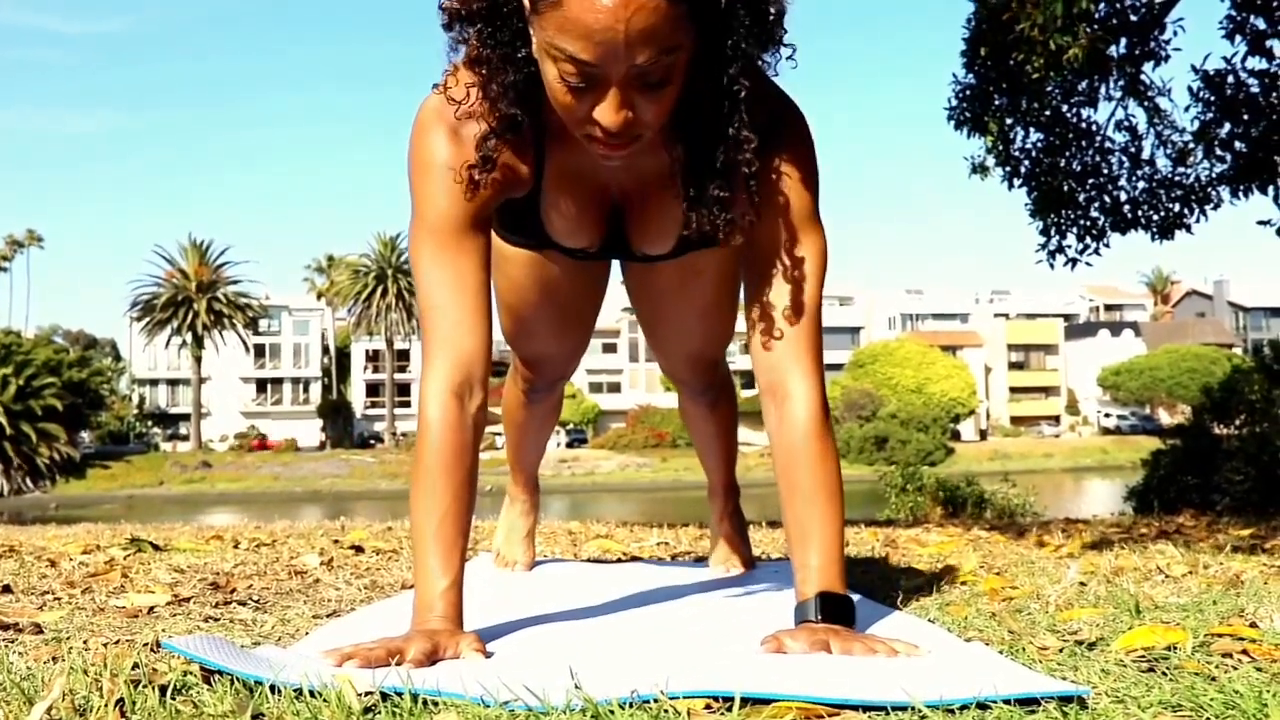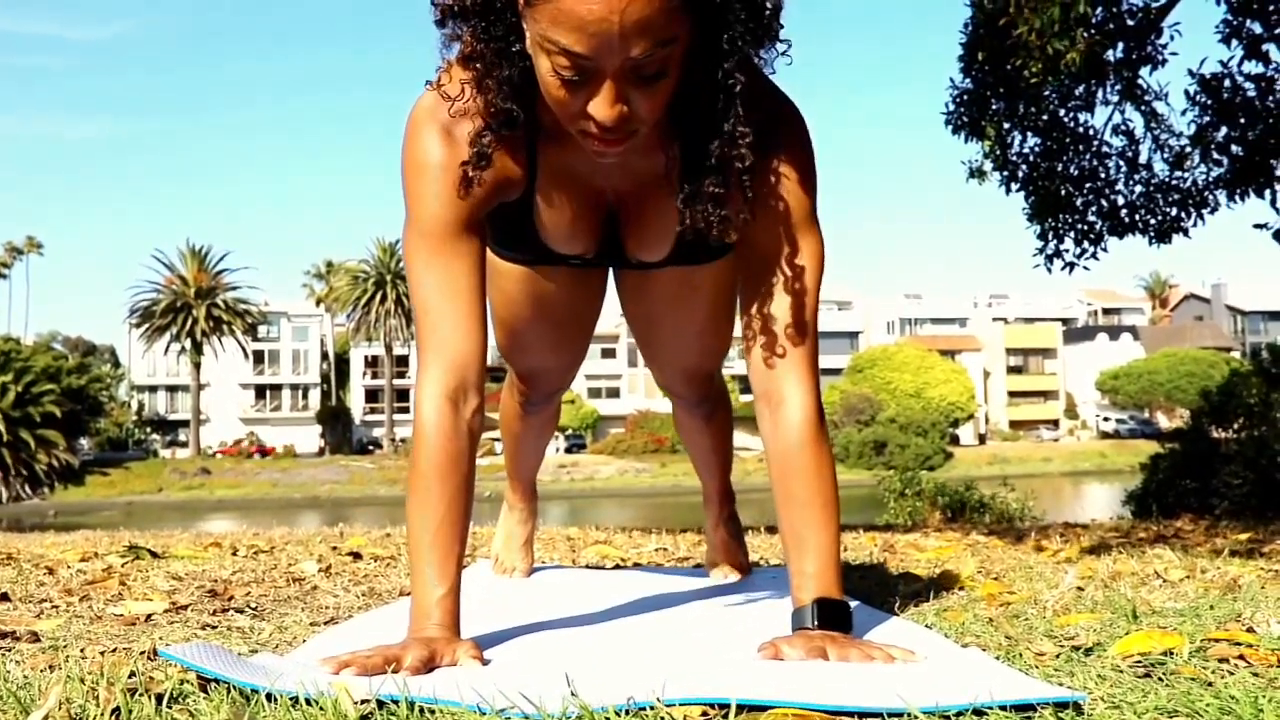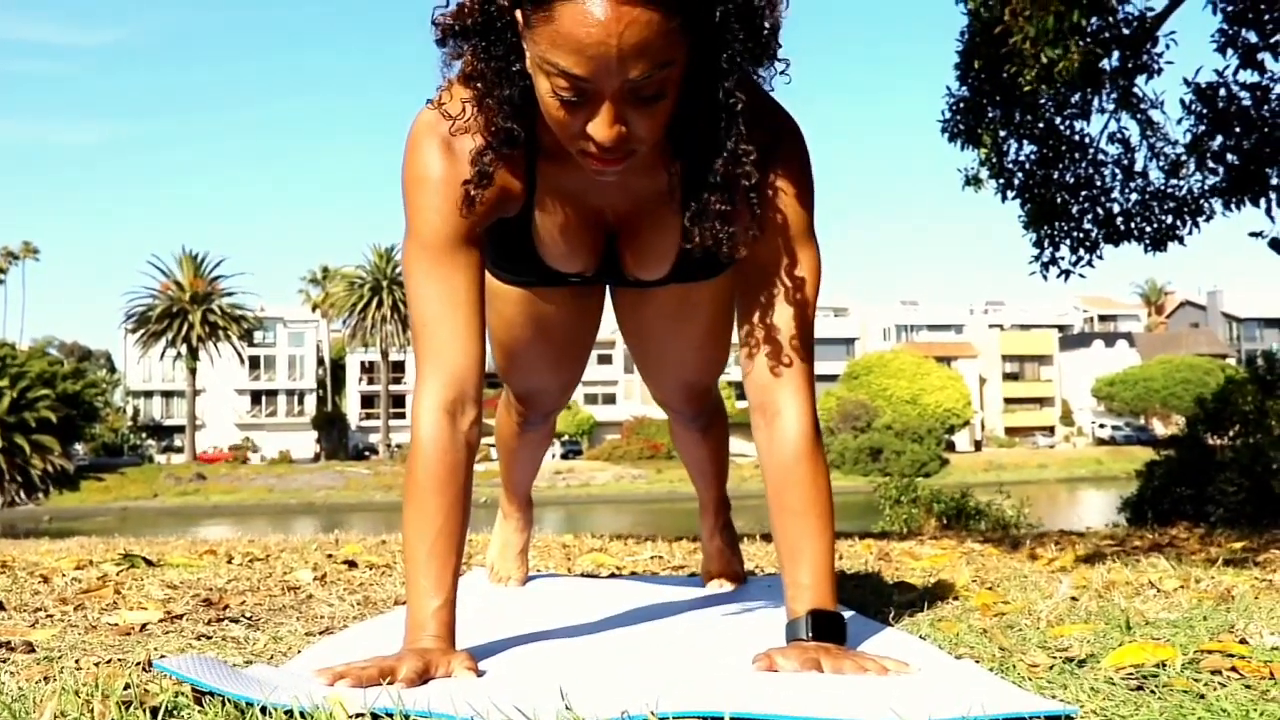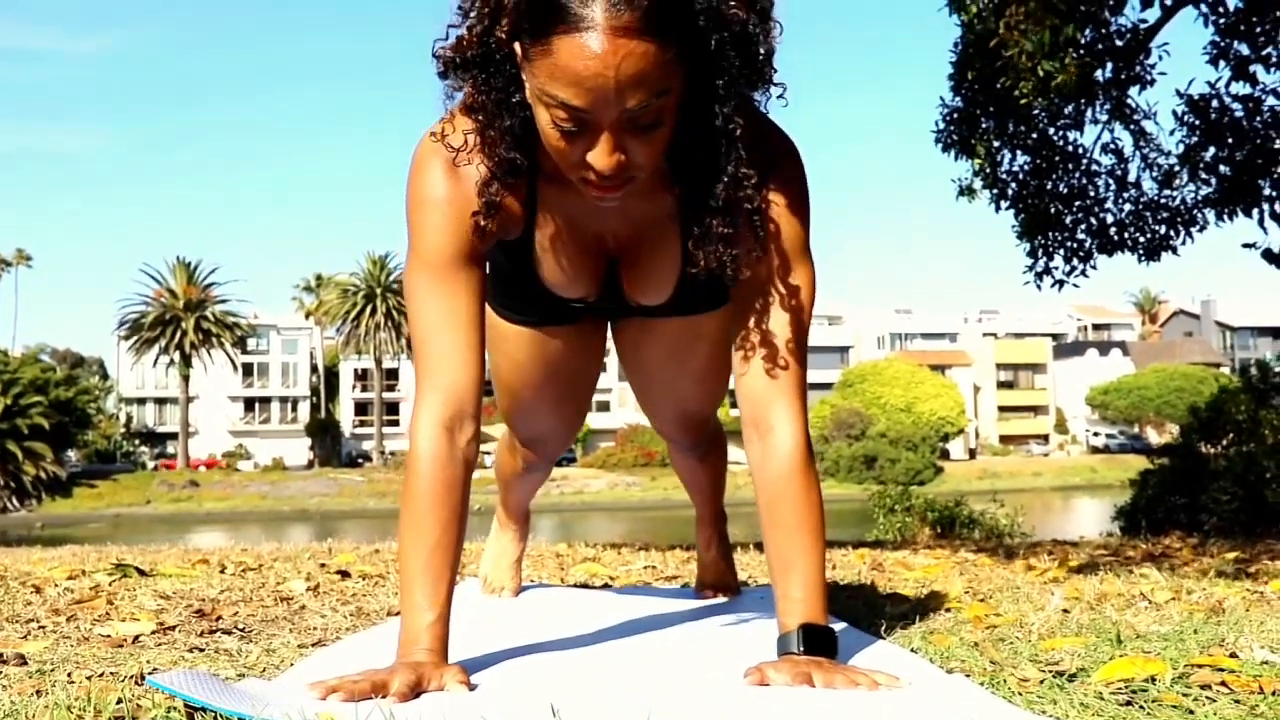
dt=0.4s
person 1, frame 1
left shoulder: (761, 128)
right shoulder: (464, 119)
left elbow: (791, 381)
right elbow: (453, 381)
left wrist: (823, 607)
right wrist: (436, 617)
left hip: (690, 226)
right hip: (543, 224)
right knee: (542, 366)
left ankle: (725, 508)
right ankle: (521, 499)
person 1, frame 2
left shoulder: (758, 127)
right shoulder: (456, 120)
left elbow: (786, 385)
right elbow: (449, 388)
left wrist: (820, 615)
right wrist: (433, 624)
left hip: (686, 235)
right hip: (535, 233)
right knee: (538, 380)
left ankle: (720, 514)
right ankle: (519, 504)
person 1, frame 3
left shoulder: (756, 143)
right shoulder: (457, 138)
left elbow: (783, 399)
right elbow: (446, 401)
left wrist: (814, 626)
right wrist: (428, 636)
left hip: (684, 257)
right hip: (536, 256)
right knee: (535, 397)
left ankle: (716, 523)
right ankle: (514, 513)
person 1, frame 4
left shoulder: (755, 164)
right shoulder: (461, 163)
left elbow: (775, 418)
right elbow: (445, 417)
left wrist: (805, 641)
right wrist: (421, 650)
left hip: (684, 290)
right hip: (540, 291)
right knee: (541, 438)
left ankle: (712, 536)
right ankle: (510, 521)
